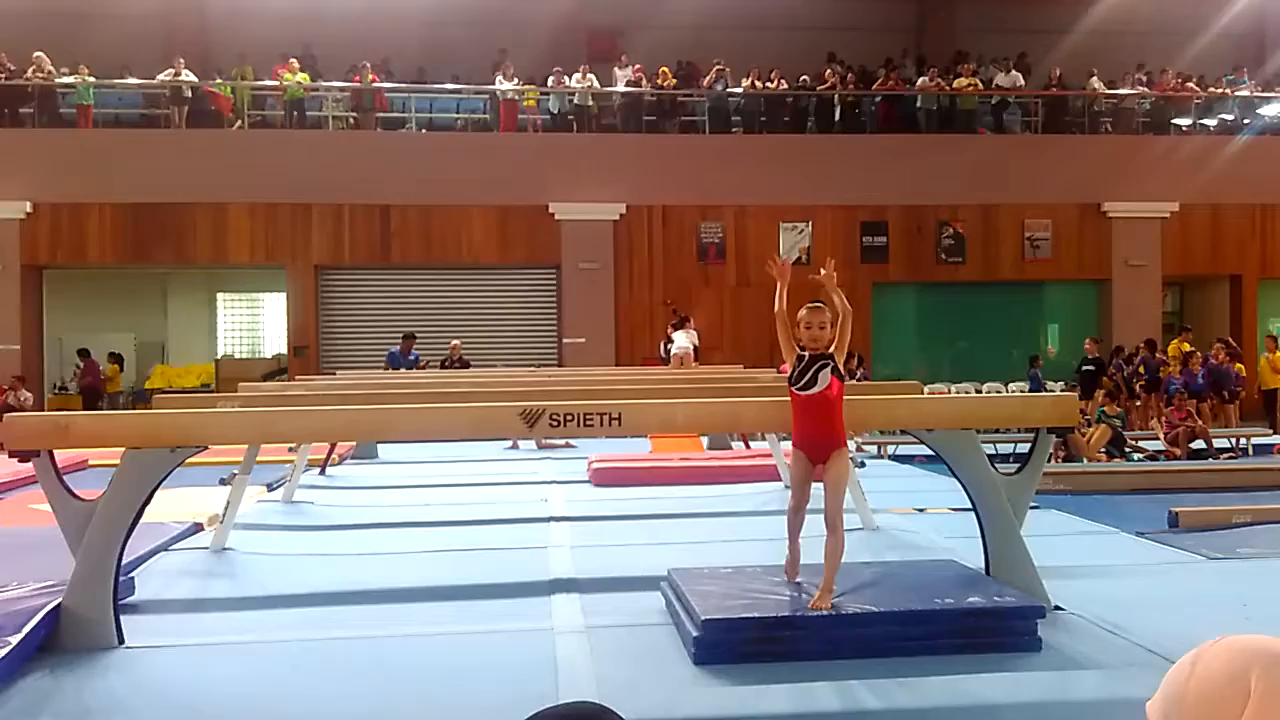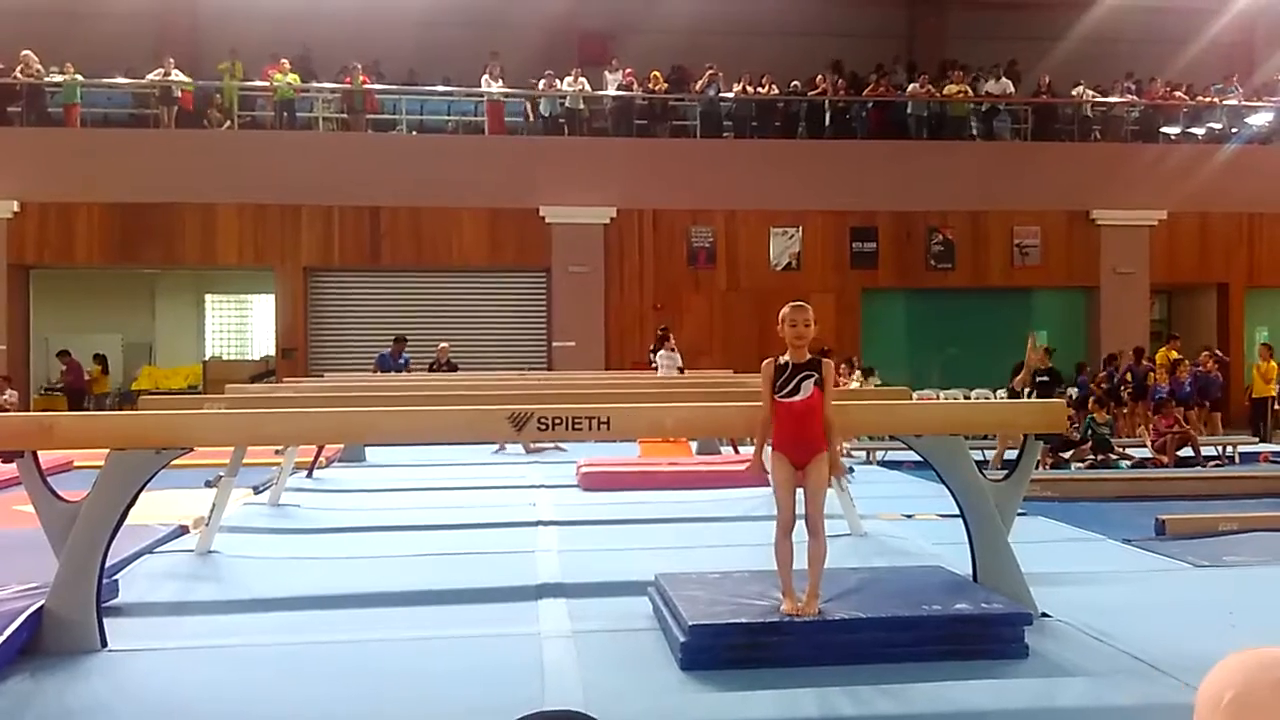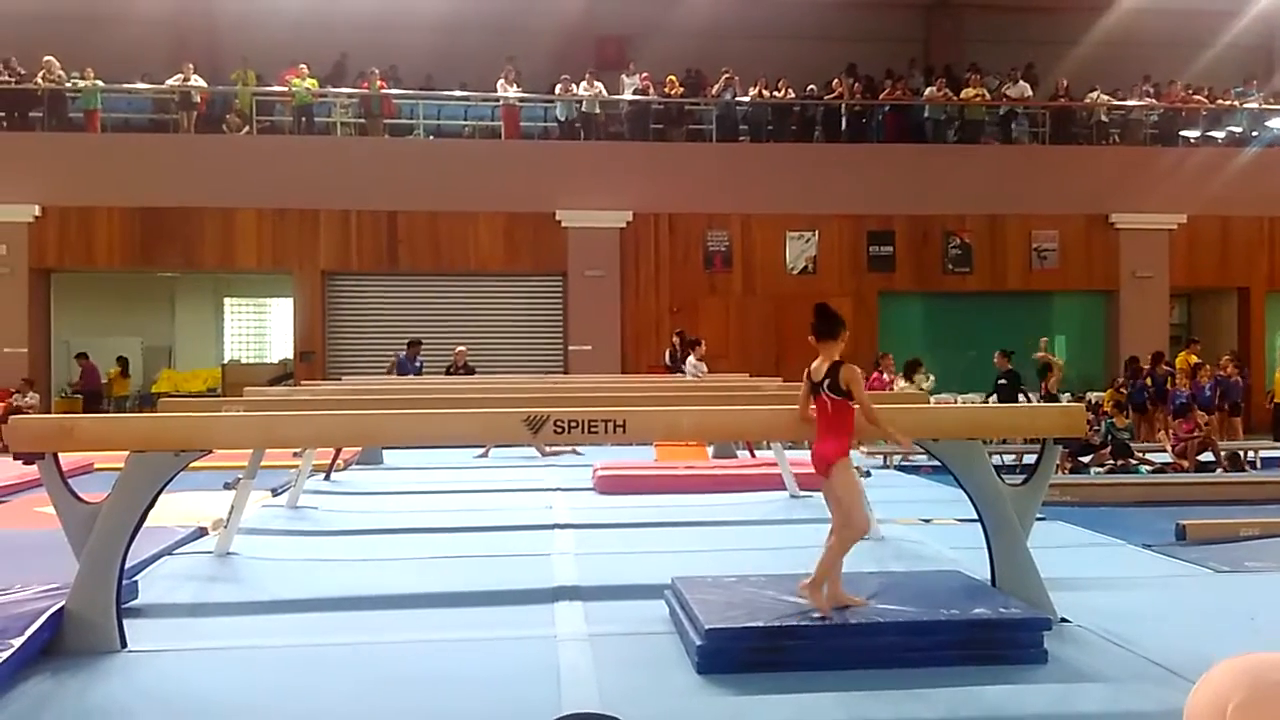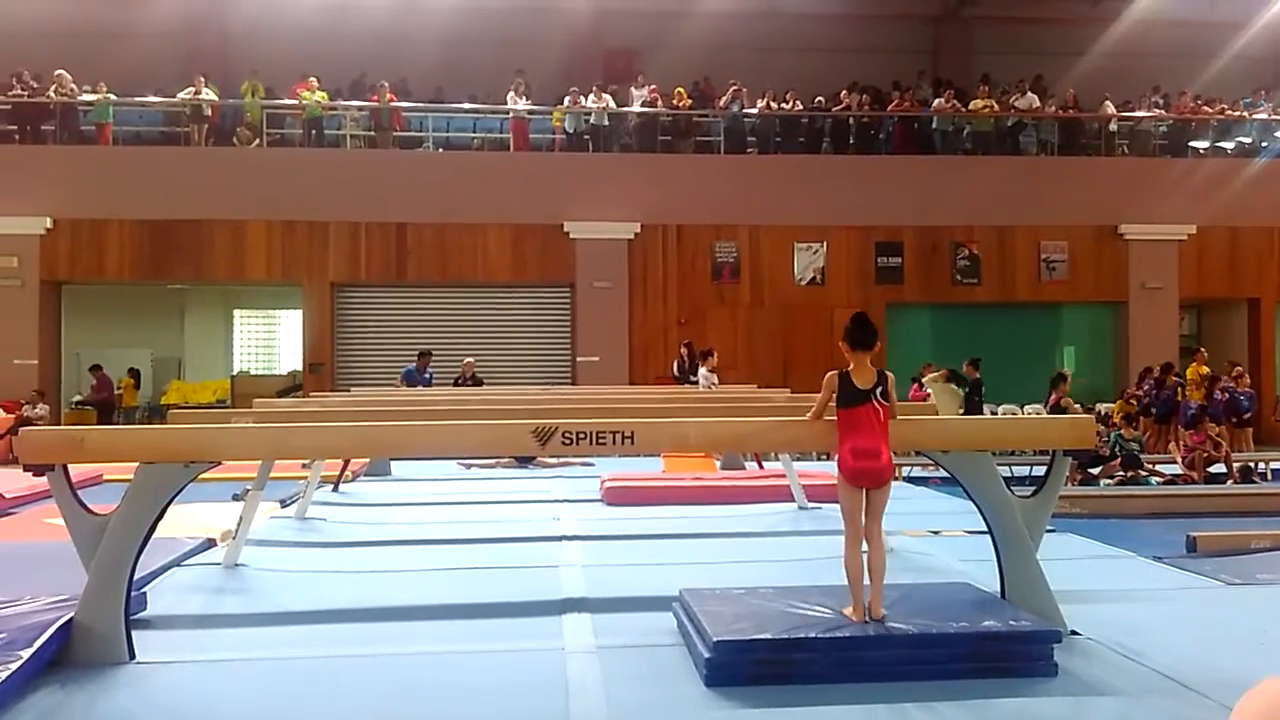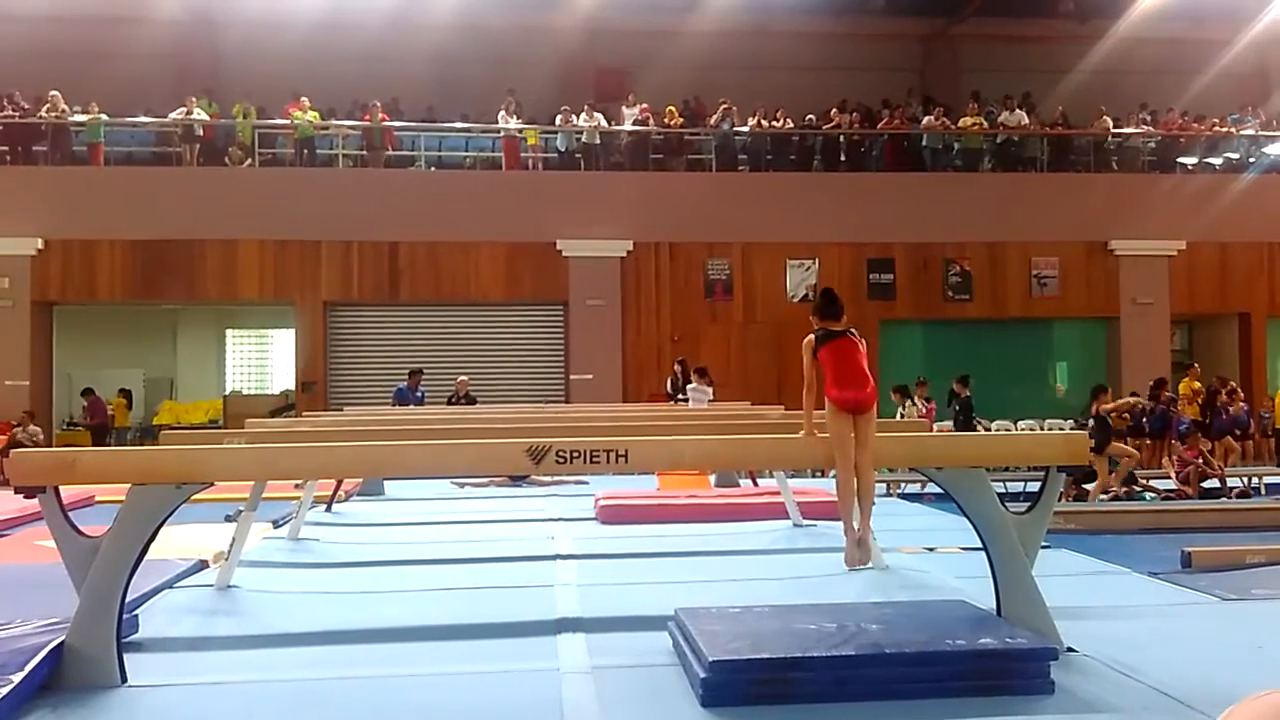
dt=1s
person 1, frame 1
left shoulder: (835, 358)
right shoulder: (793, 358)
left elbow: (847, 315)
right elbow: (779, 316)
left wrist: (831, 287)
right wrist: (782, 284)
left hip: (835, 448)
right hip: (802, 447)
left knee: (833, 516)
right knee: (797, 505)
left ankle: (826, 588)
right ankle: (793, 552)
person 1, frame 2
left shoulder: (824, 367)
right shoulder: (771, 367)
left elbow: (827, 415)
right elbow: (767, 415)
left wrist: (836, 457)
right wrist: (757, 455)
left hip: (816, 452)
right hip: (782, 453)
left knee: (815, 523)
right knee: (785, 522)
left ankle: (813, 594)
right ankle: (787, 593)
person 1, frame 3
left shoulder: (810, 371)
right shoulder: (849, 371)
right elbow: (870, 414)
right wrist: (898, 437)
left hip: (821, 452)
right hip: (836, 455)
left knee: (841, 523)
right knee: (859, 524)
left ankle: (835, 591)
right ankle: (815, 583)
person 1, frame 4
left shoulder: (835, 379)
right shoulder: (887, 379)
left elbow: (816, 415)
left wrist: (812, 414)
left hip: (851, 466)
right hip: (881, 466)
left knee: (853, 537)
right knee: (875, 534)
left ankle: (858, 608)
right ankle: (876, 604)
person 1, frame 5
left shoulder: (811, 341)
right shoulder: (857, 336)
left elbow: (810, 386)
left wrist: (808, 425)
right wrist: (870, 425)
left hip: (839, 397)
right hip: (866, 394)
left knee: (845, 465)
right knee: (865, 464)
left ankle: (850, 532)
right ankle: (865, 530)
